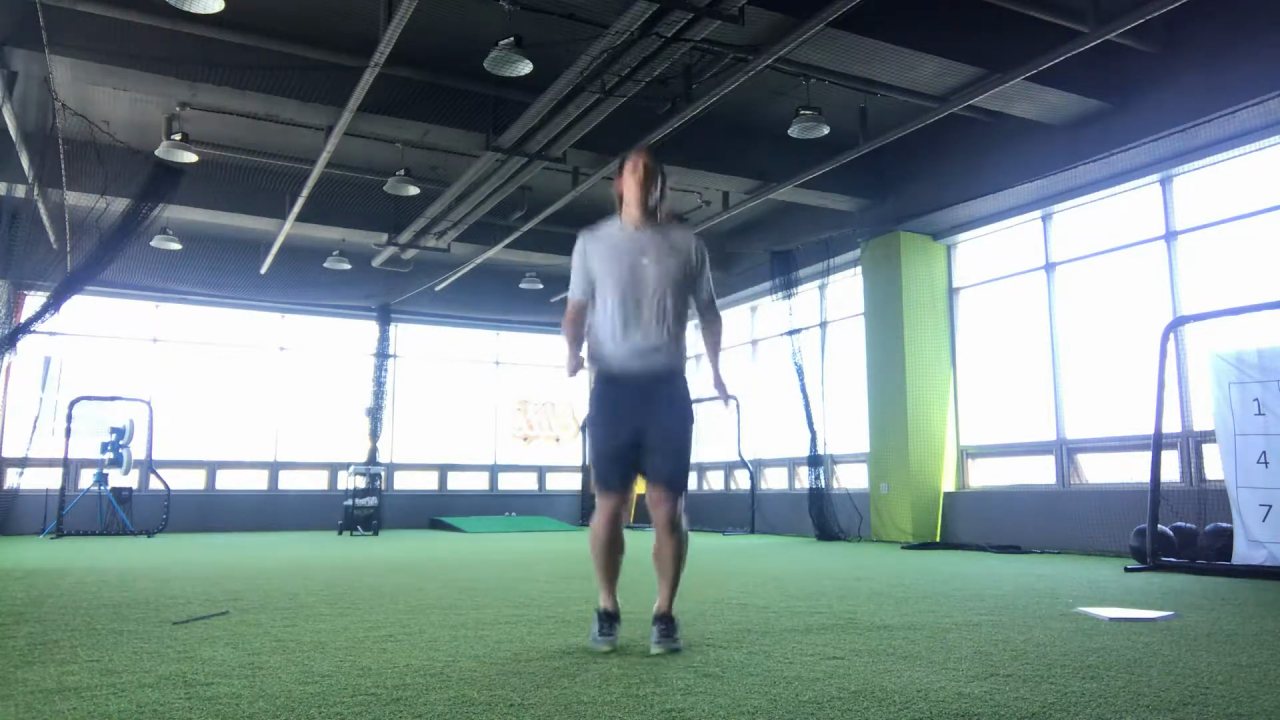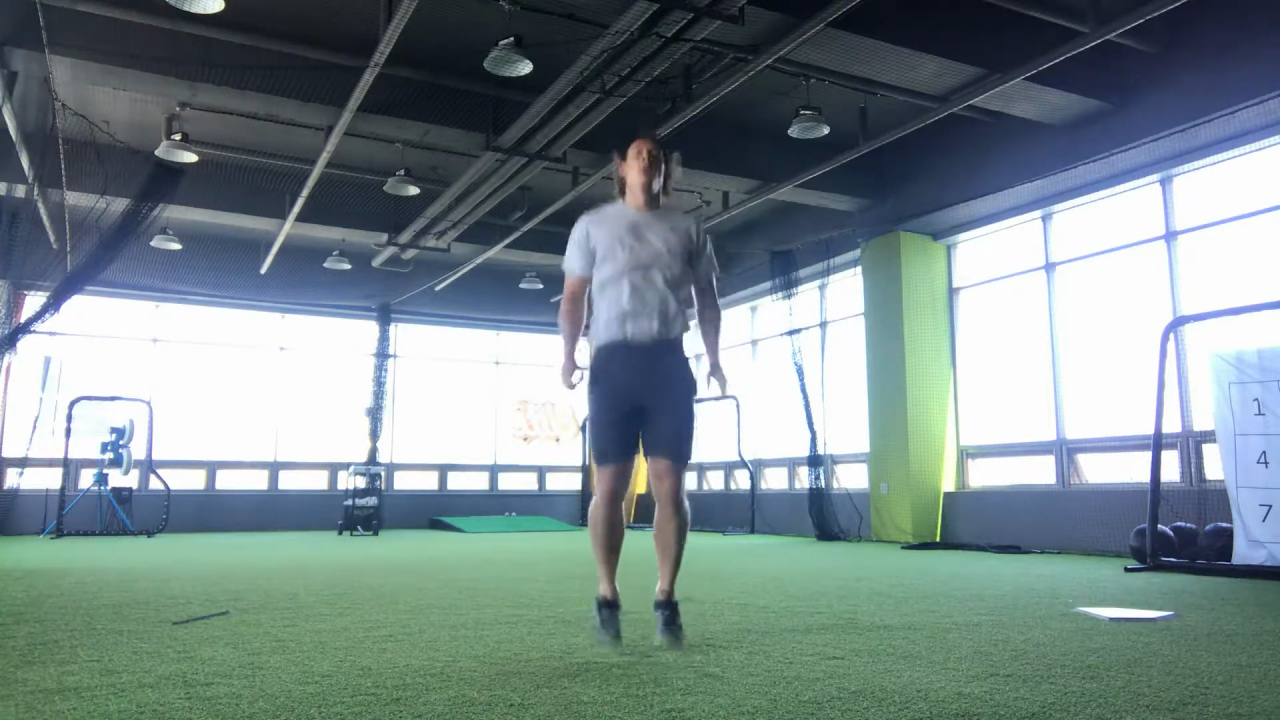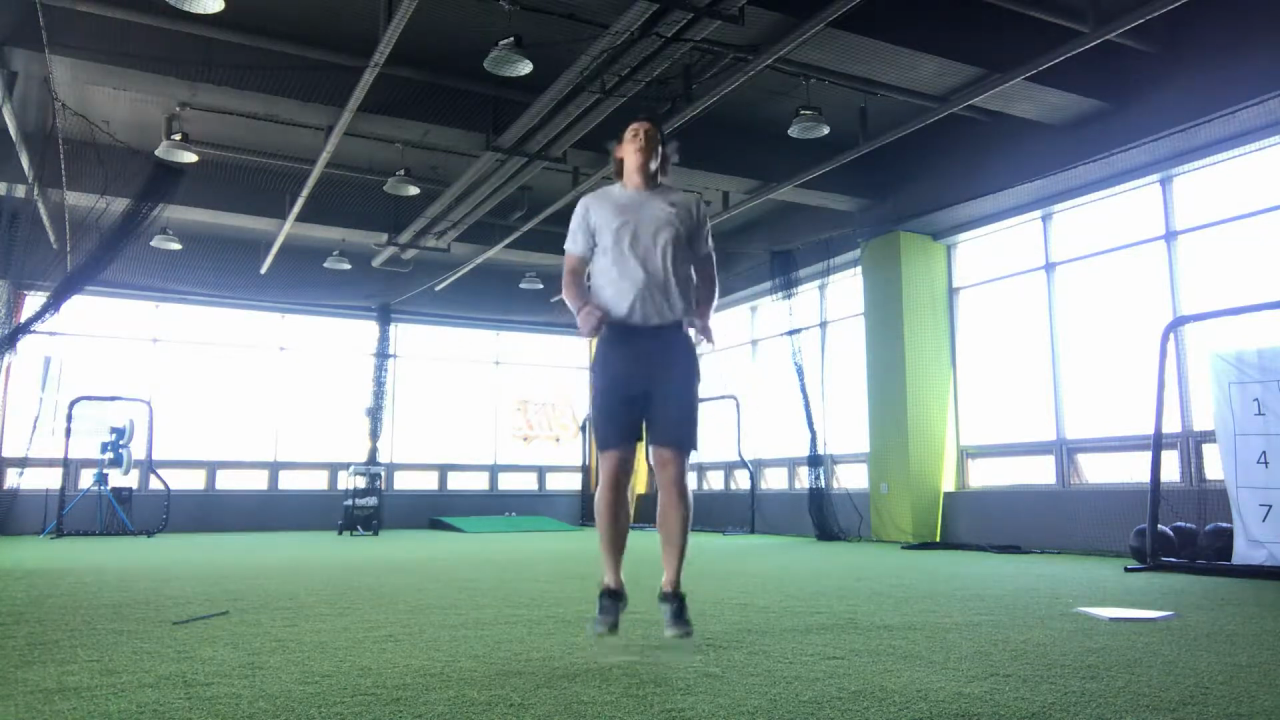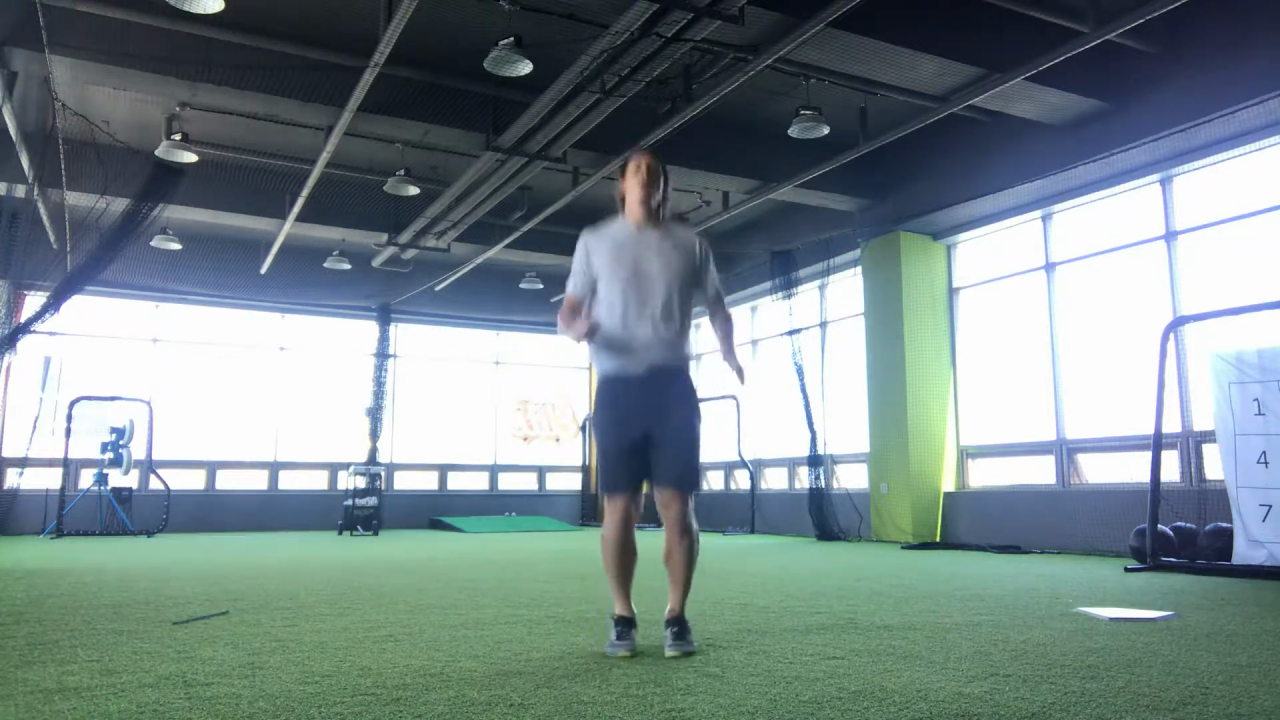
dt=0.3s
person 1, frame 1
left shoulder: (686, 244)
right shoulder: (592, 242)
left elbow: (707, 311)
right elbow: (576, 313)
left wrist: (716, 369)
right wrist: (573, 349)
left hip: (667, 388)
right hip: (613, 386)
left knee: (666, 509)
right knee: (610, 508)
left ankle: (664, 615)
right ankle: (607, 610)
person 1, frame 2
left shoulder: (688, 229)
right shoulder: (592, 225)
left elbow: (706, 295)
right elbow: (573, 296)
left wrist: (715, 357)
right wrist: (568, 353)
left hip: (668, 361)
right hip: (613, 360)
left knee: (669, 484)
right knee: (610, 483)
left ankle: (665, 599)
right ankle: (607, 598)
person 1, frame 3
left shoulder: (688, 207)
right shoulder: (593, 205)
left elbow: (706, 271)
right elbow: (572, 272)
left wrist: (702, 315)
right wrist: (582, 308)
left hip: (672, 345)
right hip: (618, 345)
left knee: (672, 470)
right knee: (614, 470)
left ankle: (672, 591)
right ankle: (611, 587)
person 1, frame 4
left shoulder: (689, 244)
right shoulder: (596, 242)
left elbow: (714, 300)
right elbow: (569, 305)
left wrist: (728, 349)
right wrist: (575, 327)
left hip: (672, 386)
right hip: (618, 387)
left knee: (676, 509)
right knee: (620, 512)
left ankle: (676, 615)
right ankle: (622, 614)
